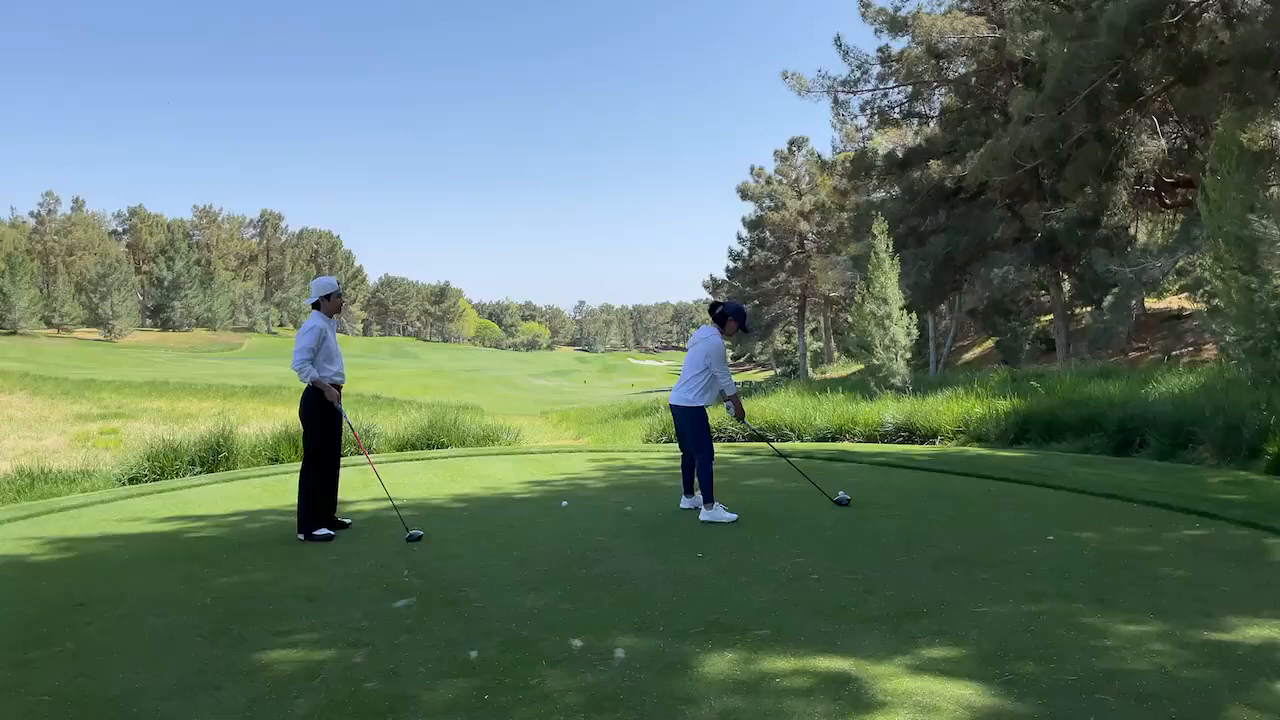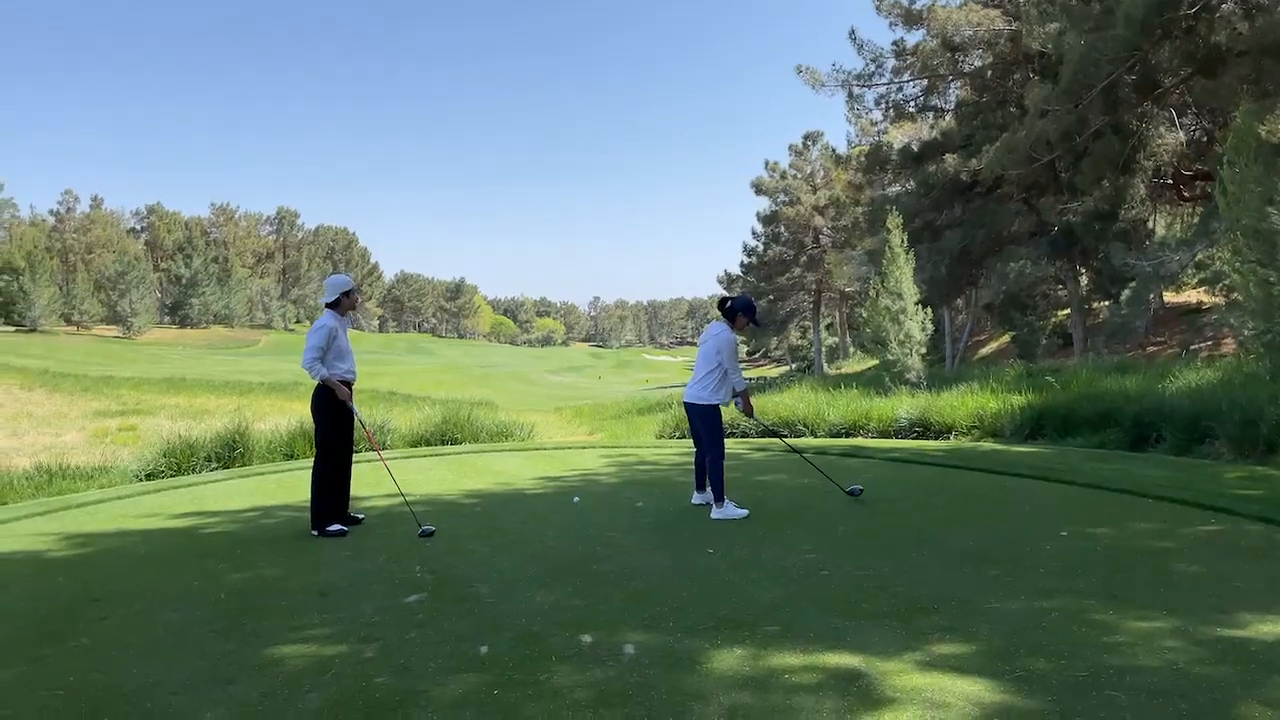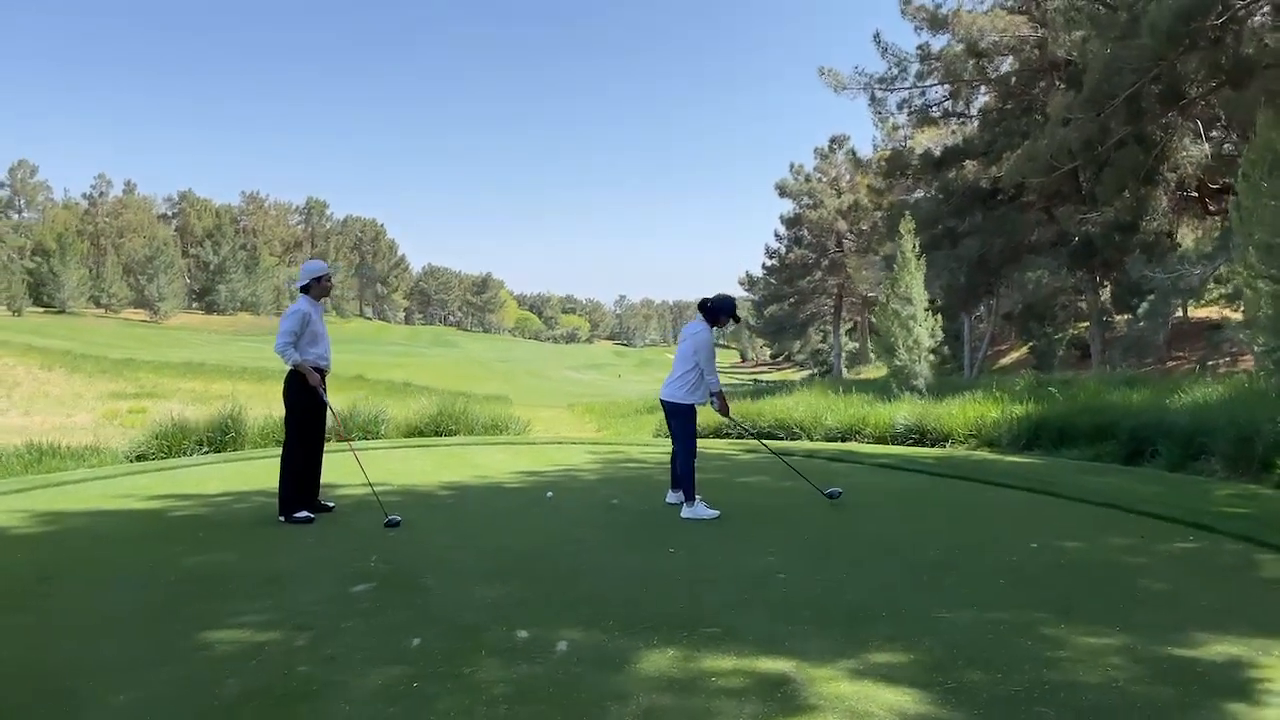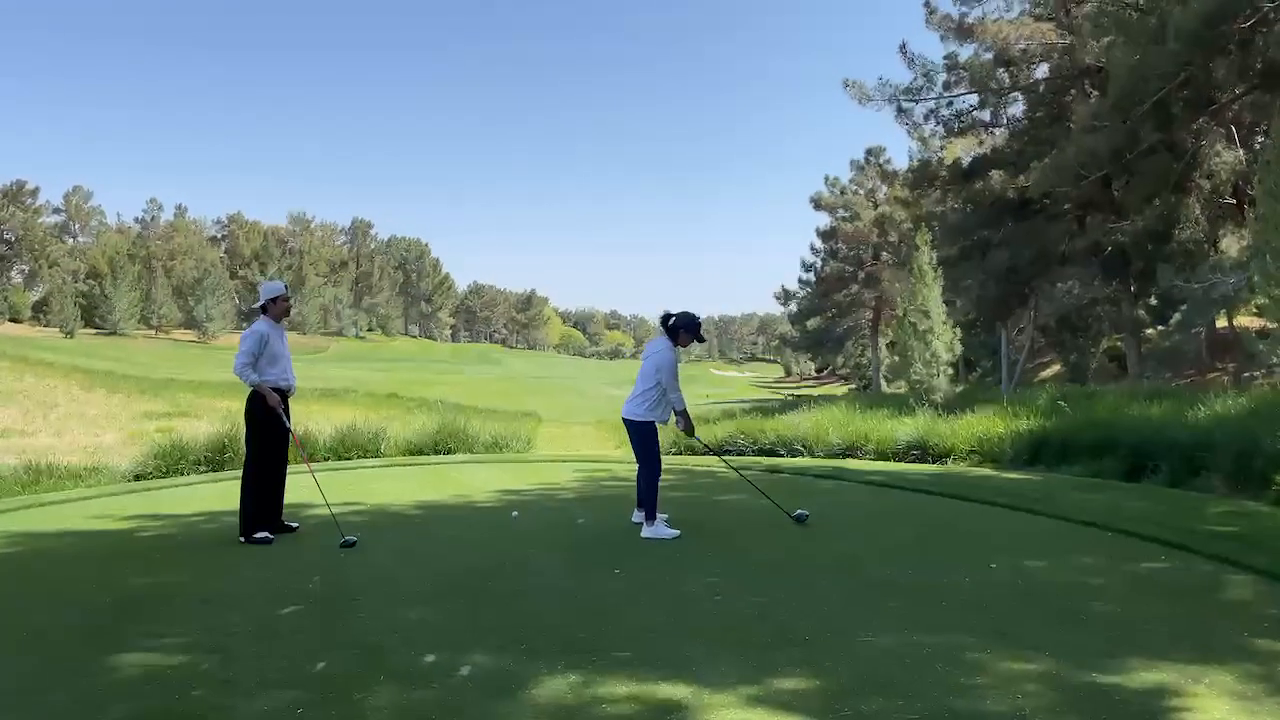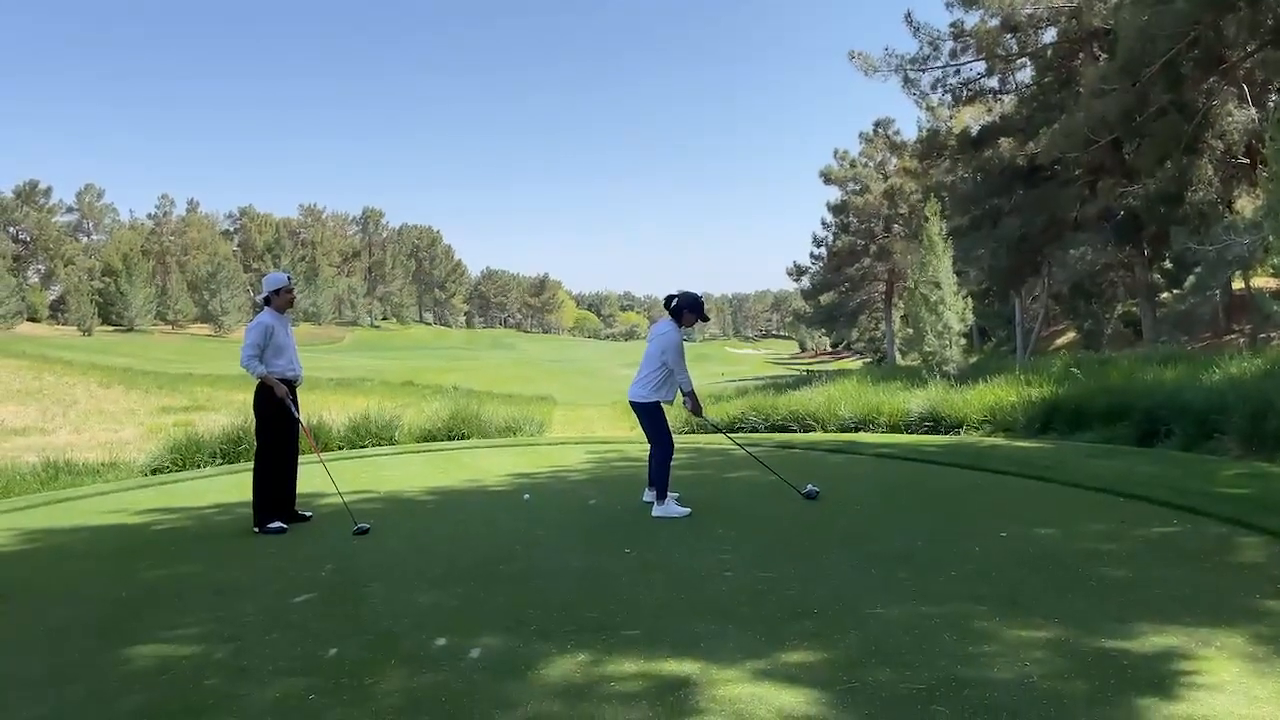
dt=1s
person 1, frame 1
left shoulder: (328, 325)
right shoulder: (315, 326)
right elbow: (300, 364)
right wrist: (326, 388)
left hip: (329, 398)
right hip: (318, 399)
left knee: (331, 459)
right knee: (315, 460)
left ankle: (326, 516)
right ankle: (308, 525)
person 1, frame 2
left shoulder: (341, 323)
right shoulder: (326, 325)
right elbow: (310, 362)
right wrist: (337, 387)
left hip: (341, 396)
right hip: (330, 396)
left knee: (343, 455)
right knee: (327, 457)
left ankle: (339, 511)
right ankle: (322, 521)
person 1, frame 3
left shoulder: (315, 310)
right shoulder: (300, 310)
right elbow: (283, 346)
right wrist: (308, 372)
left hip: (315, 382)
right hip: (302, 382)
left knee: (314, 443)
right knee: (297, 443)
left ankle: (309, 499)
right ankle: (289, 507)
person 1, frame 4
left shoulder: (279, 332)
right shoulder: (258, 331)
right elbow: (242, 367)
right wrist: (267, 393)
left hip: (280, 401)
right hip: (263, 402)
left knee: (277, 463)
right knee: (258, 464)
left ankle: (272, 519)
right ankle: (250, 527)
person 1, frame 5
left shoulder: (284, 322)
right shoulder: (263, 323)
right elbow: (248, 360)
right wrist: (275, 384)
left hip: (288, 392)
right hip: (271, 393)
left knee: (289, 453)
right knee: (268, 454)
left ankle: (286, 509)
right ankle: (264, 518)
person 2, frame 1
left shoulder: (704, 334)
right shoulder: (715, 342)
right elbow: (724, 377)
left wrist: (727, 398)
right wrist: (738, 405)
left hip: (679, 401)
right hip: (690, 404)
left knee: (690, 451)
right knee: (705, 454)
left ankle: (689, 497)
right ankle: (709, 508)
person 2, frame 2
left shoulder: (714, 329)
right shoulder: (726, 336)
right elbow: (734, 372)
left wrist: (736, 394)
right wrist: (746, 401)
left hip: (693, 398)
right hip: (705, 402)
left knee: (704, 448)
right knee: (716, 452)
left ankle: (701, 493)
right ankle: (719, 506)
person 2, frame 3
left shoulder: (693, 327)
right shoulder: (704, 336)
right elbow: (709, 373)
left wrist: (714, 395)
right wrist: (722, 401)
left hip: (671, 396)
right hip: (682, 400)
left knee: (680, 447)
right knee: (687, 451)
left ankle: (675, 492)
right ankle: (690, 506)
person 2, frame 4
left shoulder: (658, 345)
right shoulder: (666, 354)
right elbow: (673, 392)
left wrist: (679, 416)
right wrist: (687, 421)
left hip: (635, 414)
right hip: (641, 417)
left knee: (646, 465)
right knee: (653, 468)
left ankle: (641, 511)
right ankle: (650, 525)
person 2, frame 5
left shoulder: (663, 326)
right shoulder: (672, 336)
left elbow: (675, 372)
right elbow: (681, 373)
left wrist: (686, 396)
right wrist: (694, 401)
left hip: (642, 395)
right hip: (647, 399)
left knee: (659, 444)
right knee: (665, 448)
left ankle: (653, 490)
right ankle: (661, 503)
